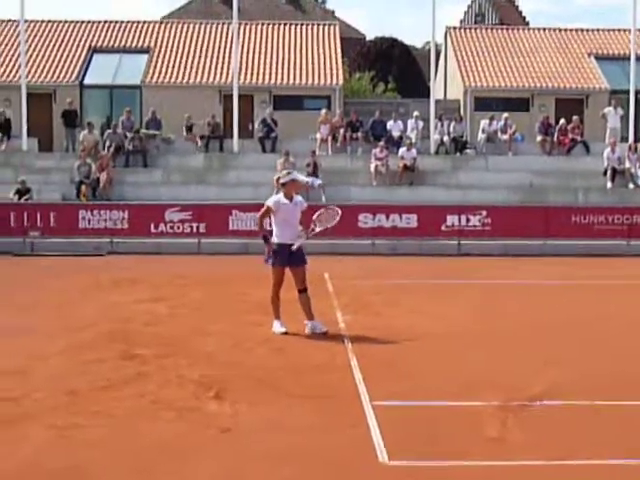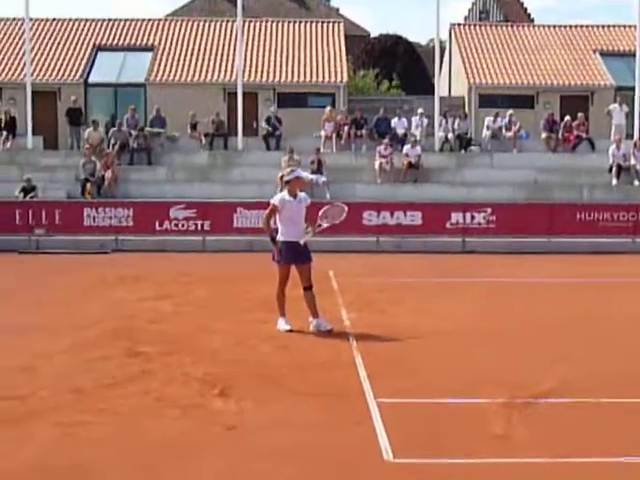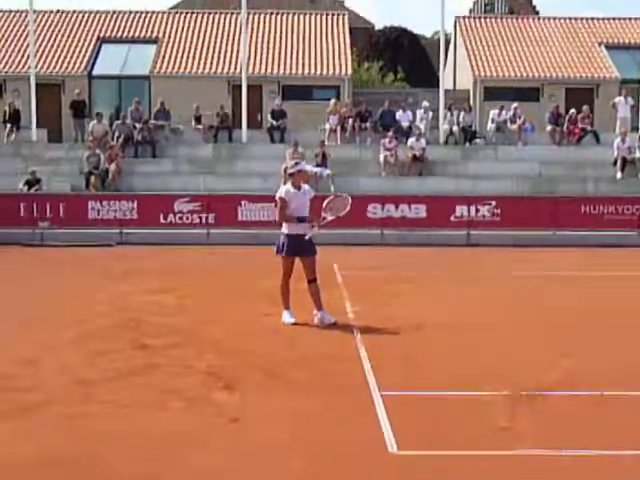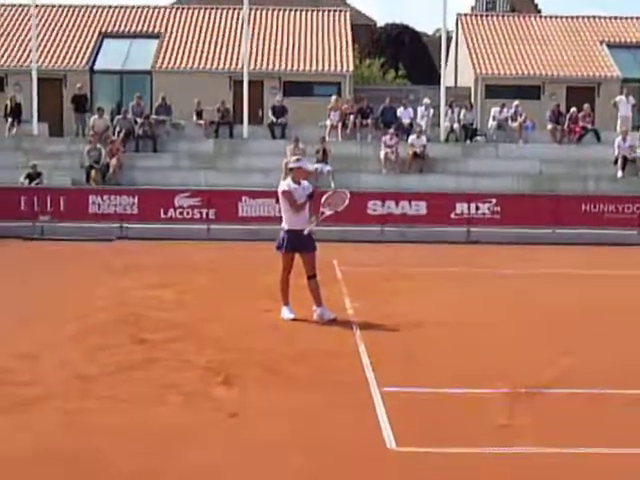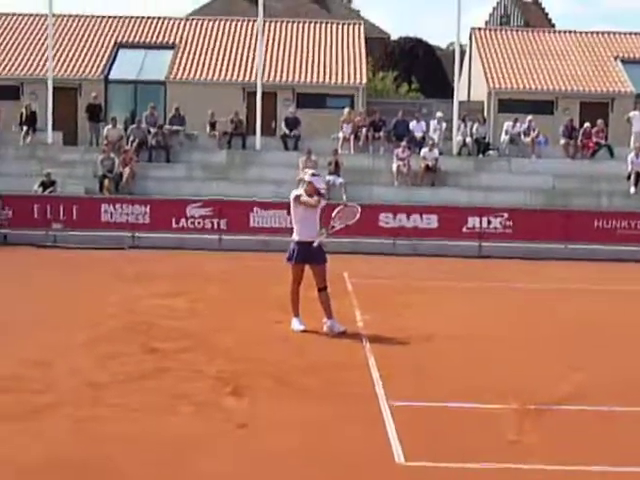
dt=0.3s
person 1, frame 1
left shoulder: (299, 201)
right shoulder: (275, 201)
right elbow: (259, 220)
left wrist: (304, 230)
right wrist: (266, 241)
left hip: (295, 247)
right hip: (279, 247)
left knee: (302, 286)
right knee: (277, 286)
left ankle: (311, 322)
right ankle: (277, 321)
person 1, frame 2
left shoulder: (303, 198)
right shoulder: (280, 199)
right elbow: (266, 221)
left wrist: (309, 227)
right wrist: (274, 241)
left hip: (301, 244)
right hip: (285, 245)
left knee: (307, 284)
right knee: (282, 284)
left ankle: (316, 320)
right ankle: (282, 319)
person 1, frame 3
left shoulder: (307, 190)
right shoulder: (285, 191)
right elbow: (281, 217)
left wrist: (313, 221)
right wrist: (302, 219)
left hip: (305, 237)
right hip: (290, 237)
left knee: (312, 277)
right knee: (286, 276)
left ankle: (320, 313)
right ankle: (286, 312)
person 1, frame 4
left shoulder: (306, 185)
right shoulder: (285, 186)
right elbow: (297, 207)
right wrist: (310, 196)
left hip: (305, 233)
right hip: (290, 233)
left knee: (311, 272)
right knee: (286, 272)
left ankle: (319, 308)
right ankle: (286, 307)
person 1, frame 5
left shoulder: (318, 199)
right shoulder: (297, 195)
right elbow: (313, 204)
right wrist: (321, 196)
left hip: (315, 244)
right hip: (300, 245)
left knee: (322, 284)
right knee: (296, 283)
left ankle: (329, 321)
right ankle: (296, 319)
